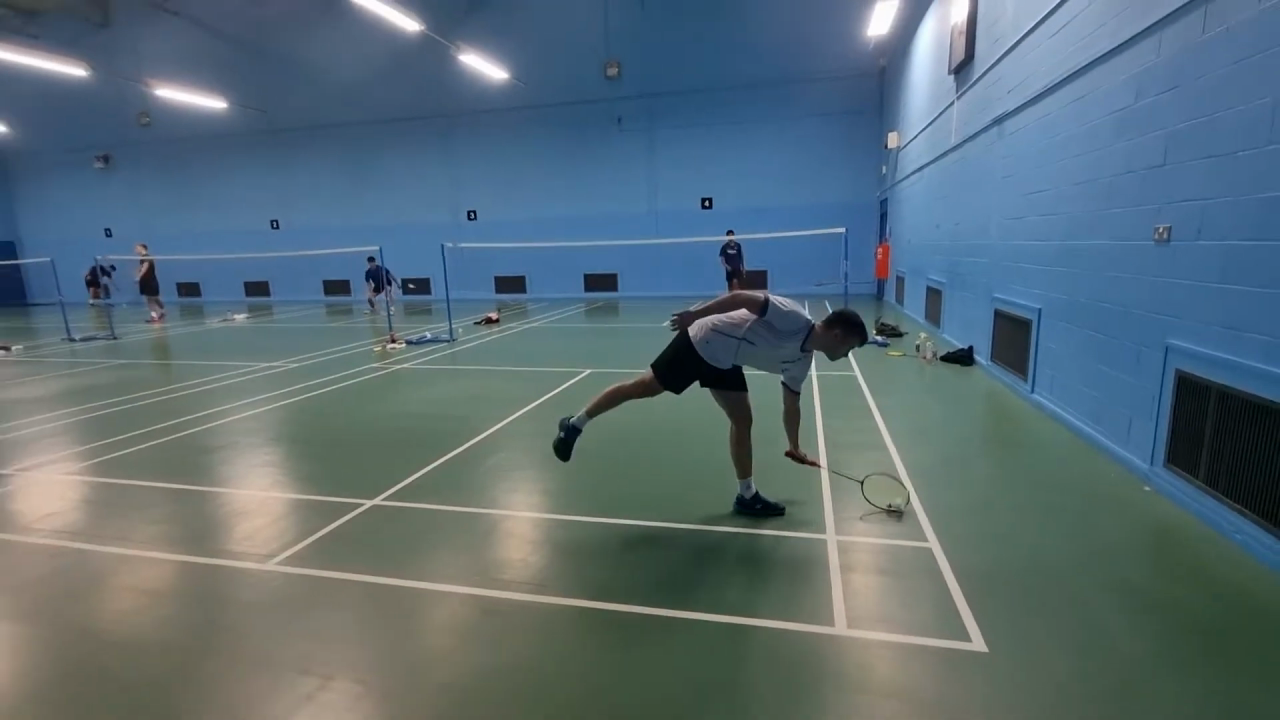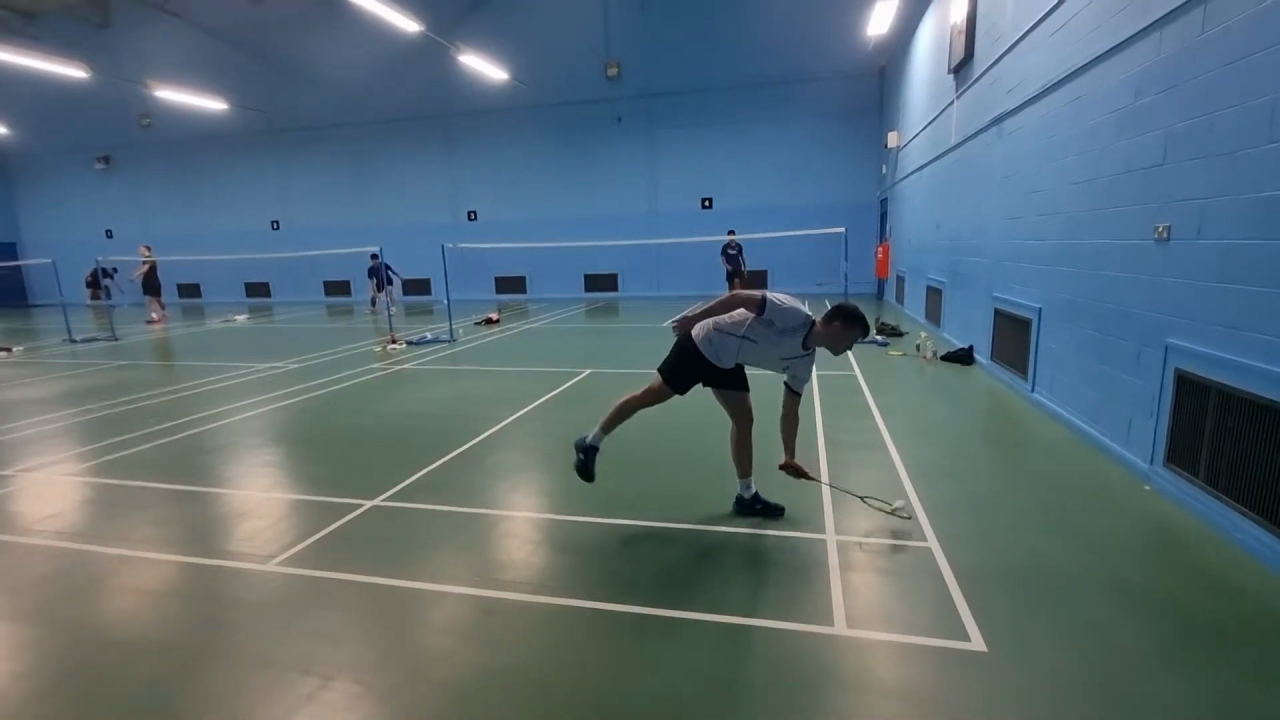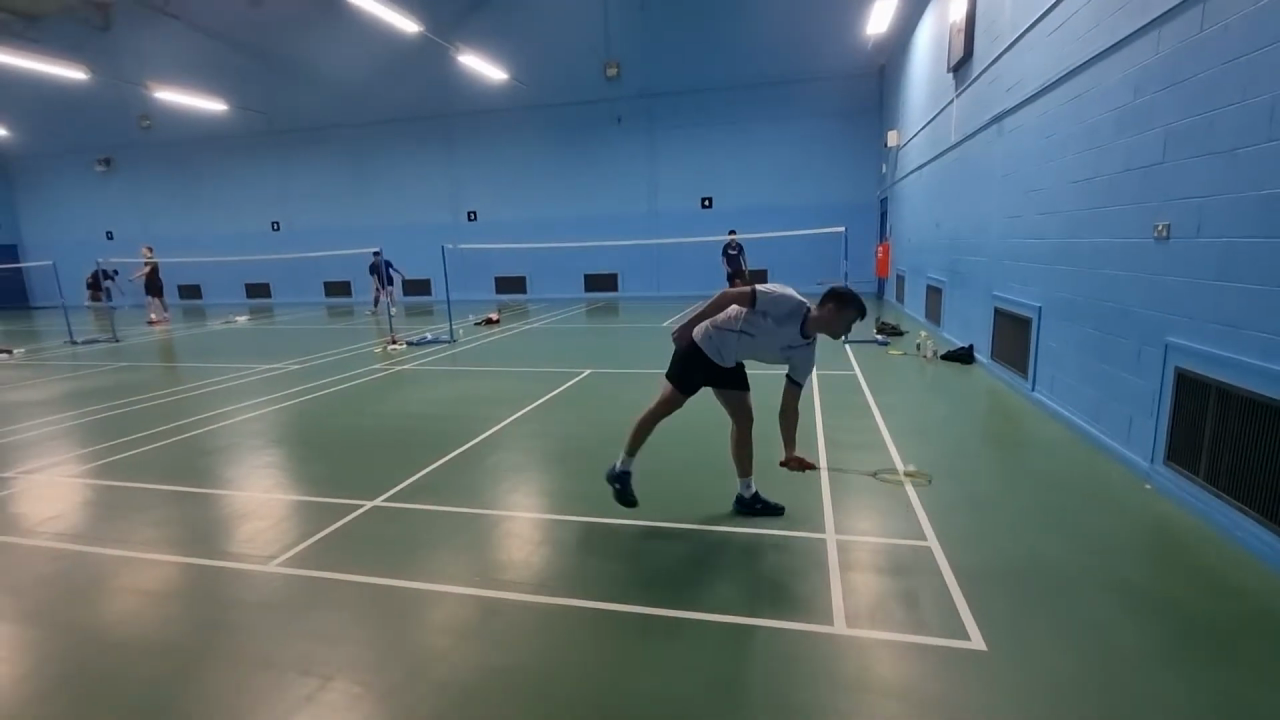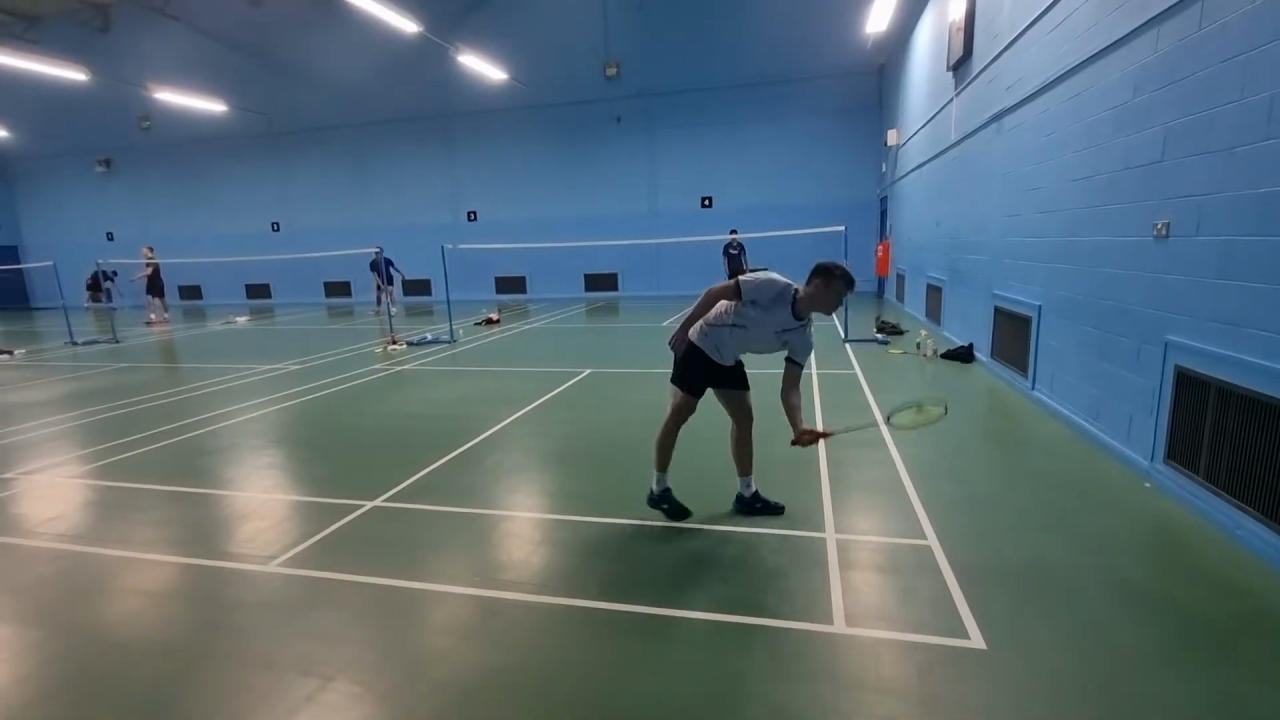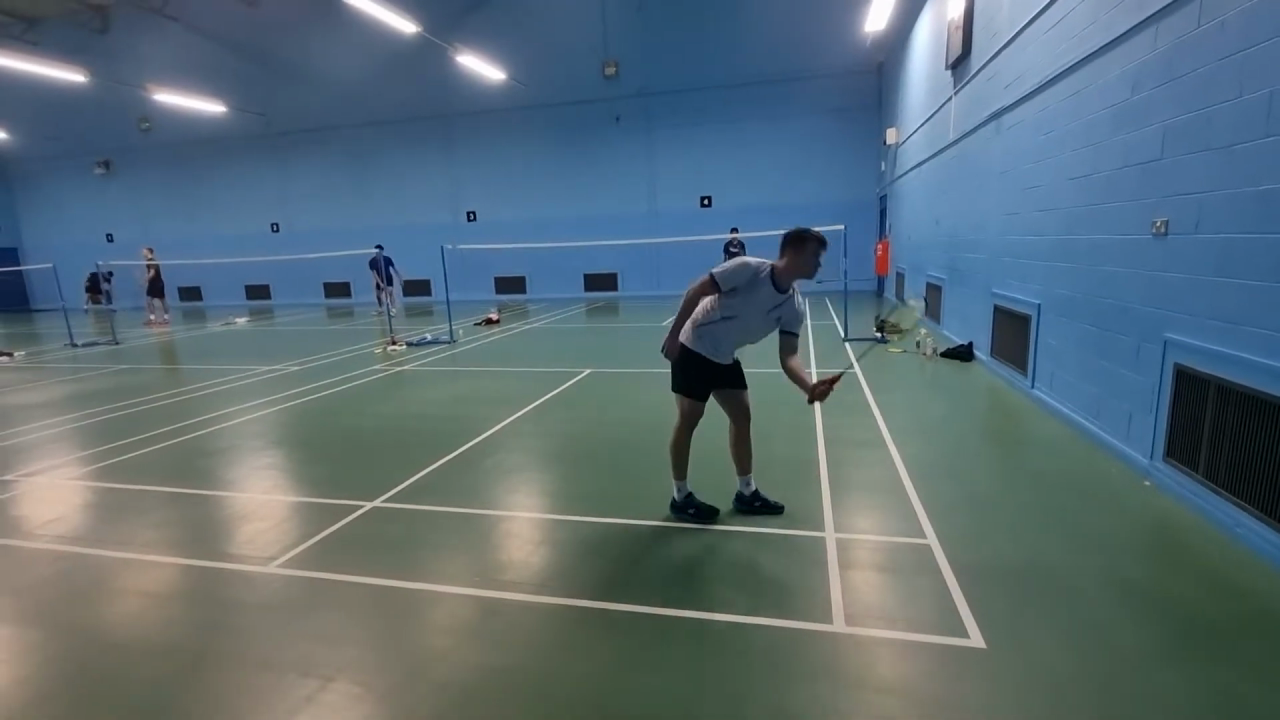
dt=0.1s
person 1, frame 1
left shoulder: (801, 360)
right shoulder: (794, 318)
left elbow: (791, 407)
right elbow: (741, 298)
left wrist: (795, 448)
right wrist: (696, 314)
left hip: (724, 362)
right hip: (700, 344)
left knee: (743, 419)
right knee: (641, 388)
left ankle: (747, 495)
right ankle: (574, 425)
person 1, frame 2
left shoulder: (804, 362)
right shoulder: (792, 313)
left elbow: (791, 409)
right elbow: (737, 298)
left wrist: (789, 458)
right wrist: (693, 318)
left hip: (727, 363)
right hip: (703, 347)
left knee: (743, 420)
right knee: (650, 397)
left ankle: (746, 494)
right ankle: (592, 443)
person 1, frame 3
left shoulder: (805, 352)
right shoulder: (788, 303)
left elbow: (789, 406)
right elbow: (731, 295)
left wrist: (790, 452)
right wrist: (692, 323)
left hip: (728, 361)
right hip: (703, 345)
left knee: (744, 419)
right knee: (665, 407)
left ankle: (746, 494)
right ankle: (622, 470)
person 1, frame 4
left shoulder: (803, 335)
right shoulder: (771, 285)
left elbow: (790, 389)
right elbow: (715, 293)
left wrist: (799, 429)
right wrist: (683, 328)
left hip: (727, 360)
right hip: (699, 347)
left knee: (744, 418)
right knee: (678, 416)
left ankle: (747, 494)
right ankle: (659, 489)
person 1, frame 5
left shoulder: (793, 307)
right shoulder: (748, 269)
left elbow: (789, 356)
right elbow: (696, 291)
left wrist: (810, 387)
right wrist: (673, 335)
left hip: (723, 358)
right hip: (693, 348)
left knee: (742, 417)
right knee: (688, 420)
left ankle: (746, 492)
right ankle: (681, 497)
